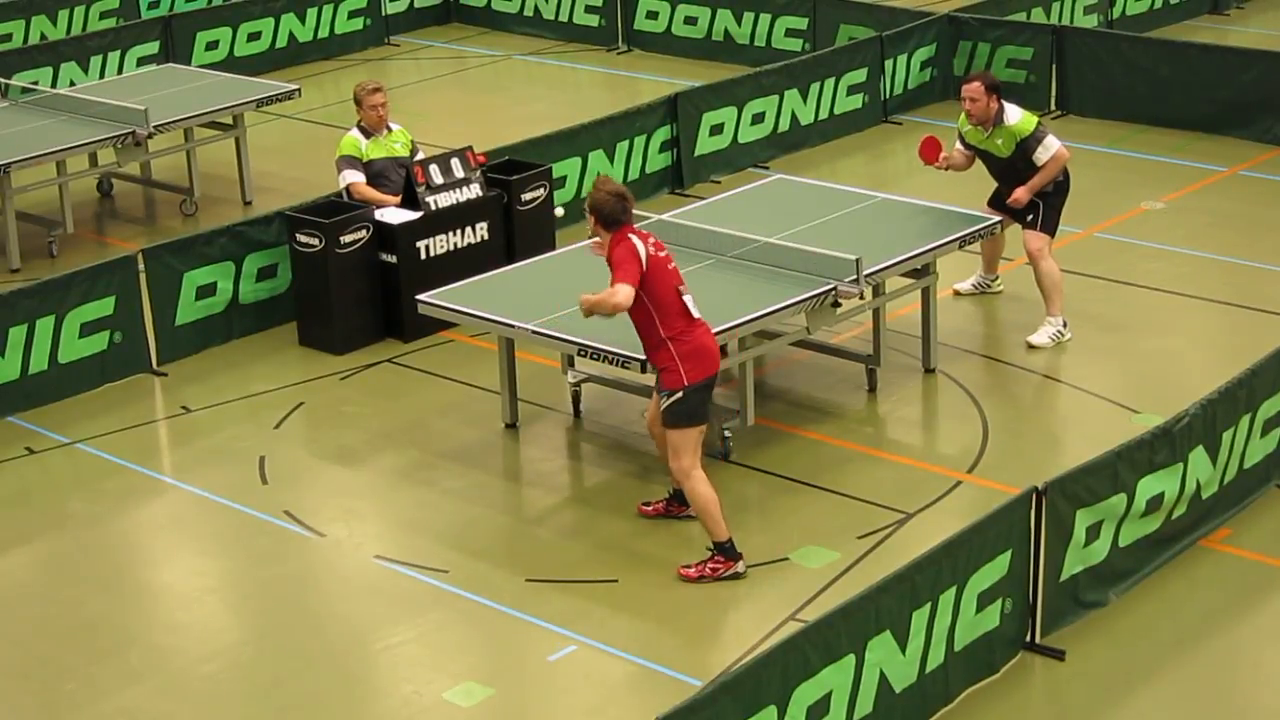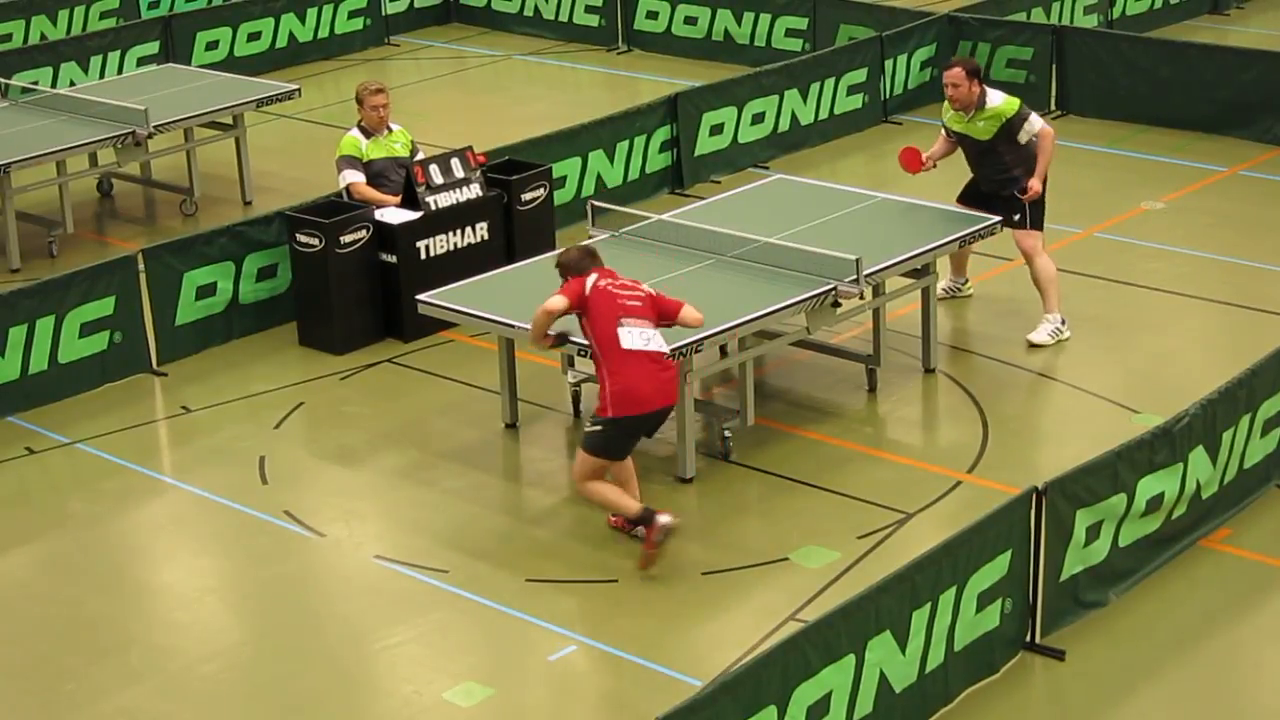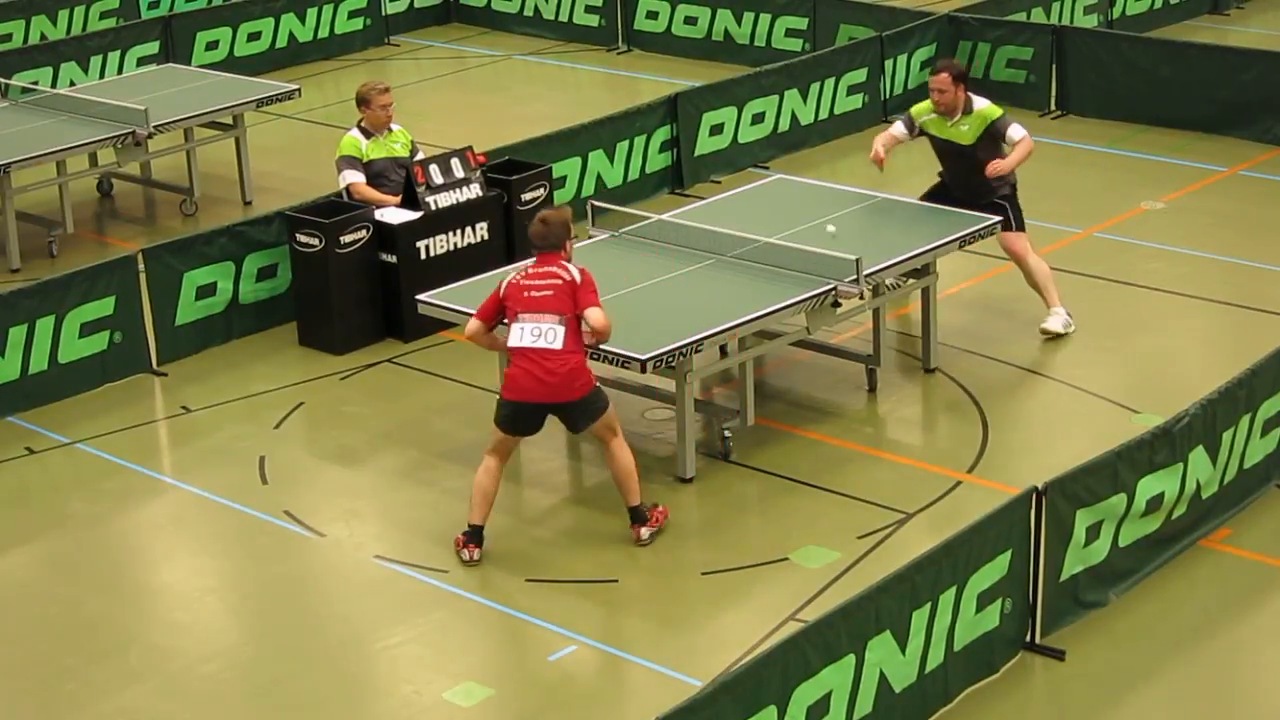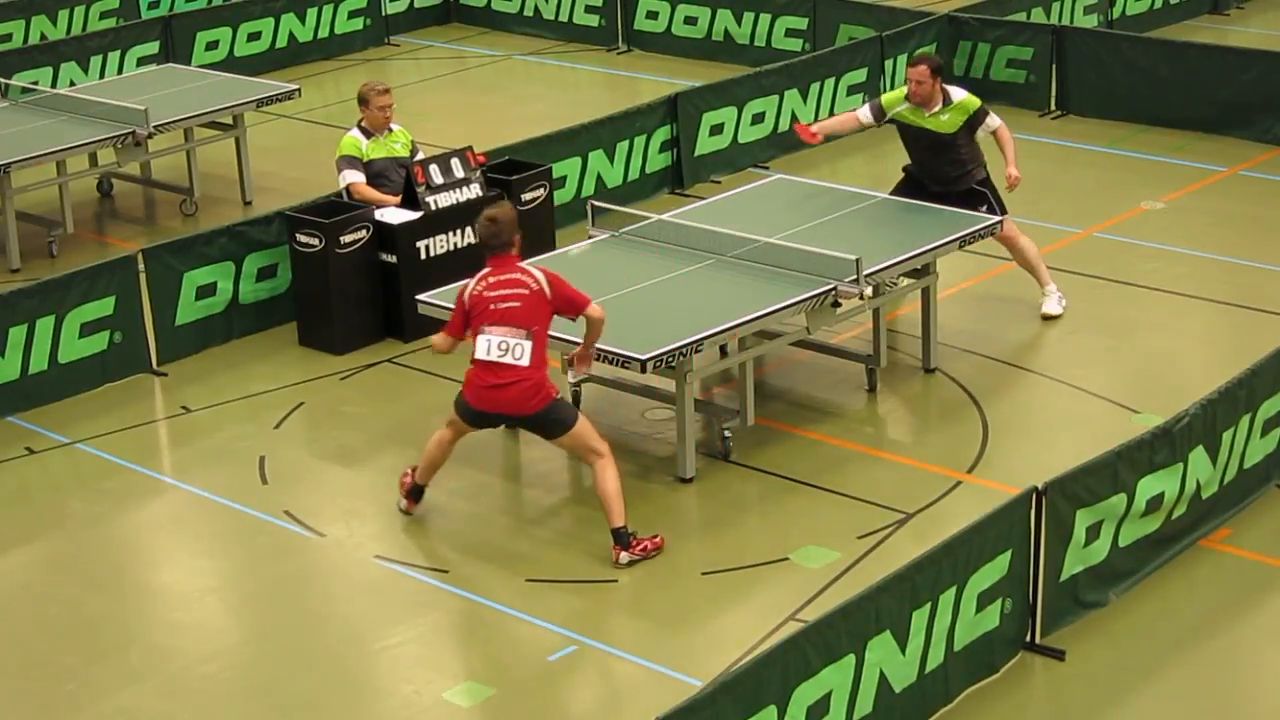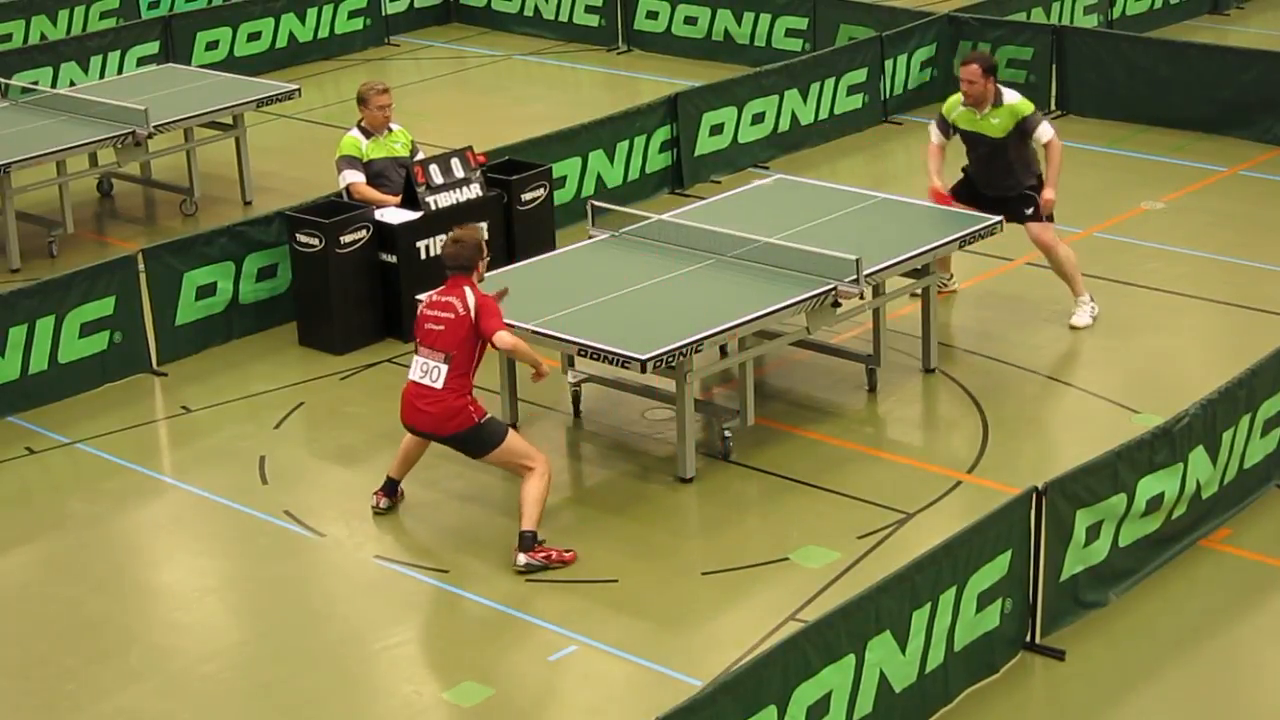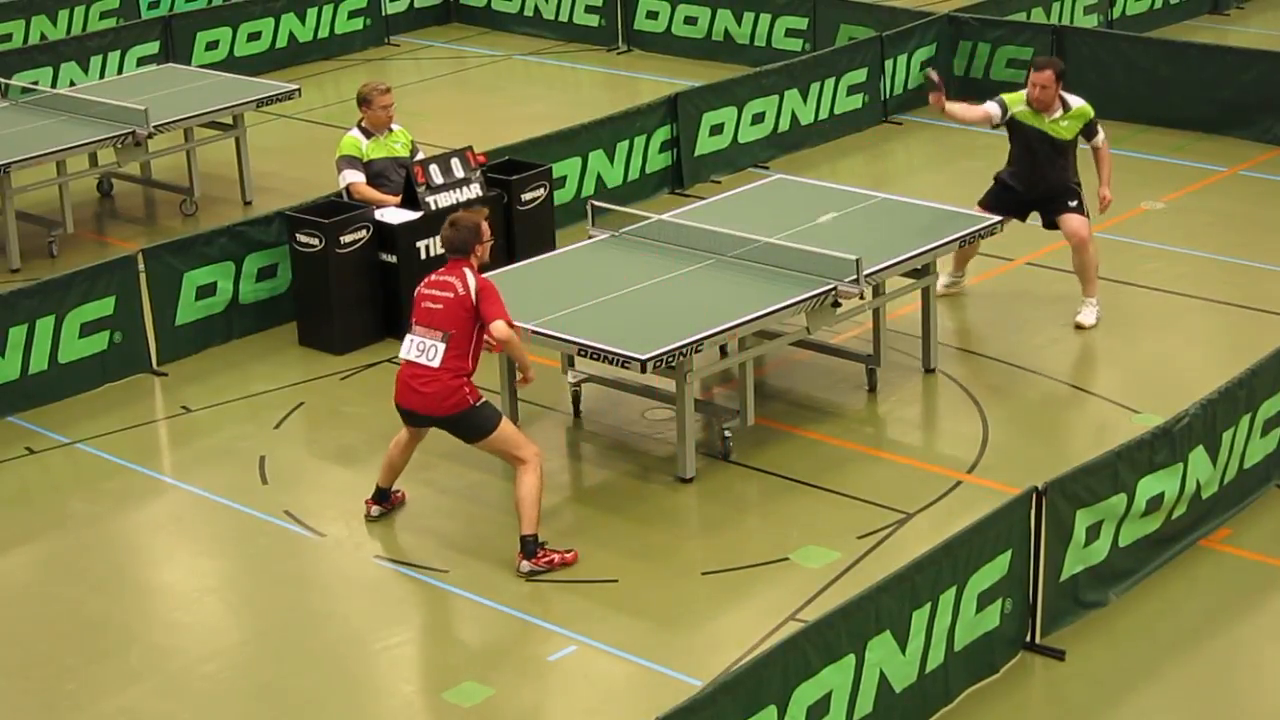
dt=0.4s
person 1, frame 1
left shoulder: (626, 250)
right shoulder: (641, 239)
left elbow: (620, 300)
left wrist: (590, 302)
left hip: (685, 364)
right hip: (694, 351)
left knee: (685, 466)
right knee: (656, 424)
left ankle: (727, 556)
right ankle: (681, 501)
person 1, frame 2
left shoulder: (585, 285)
right shoulder: (642, 291)
left elbow: (552, 308)
right elbow: (695, 319)
left wrist: (536, 334)
left hip: (627, 398)
right hip: (666, 391)
left knee: (584, 480)
right knee: (612, 444)
left ankle: (651, 519)
right ankle: (637, 519)
person 1, frame 3
left shoulder: (511, 281)
right shoulder: (576, 275)
left elbow: (472, 331)
right elbow: (599, 324)
right wrist: (590, 340)
left hip: (519, 388)
right hip: (571, 384)
left knee: (496, 455)
right knee: (612, 436)
left ankle: (473, 540)
right ankle: (642, 520)
person 1, frame 4
left shoulder: (471, 288)
right shoulder: (542, 278)
left elbow: (444, 344)
right elbow: (596, 314)
left wrist: (435, 339)
right wrist: (587, 350)
left hip: (482, 392)
right hip: (532, 395)
left knee: (451, 429)
right knee: (599, 454)
left ankle: (413, 494)
right ankle: (624, 542)
person 1, frame 5
left shoulder: (428, 301)
right shoulder: (478, 302)
right elbow: (505, 342)
right wrist: (539, 363)
left hip: (412, 409)
right hip: (454, 417)
right knee: (537, 466)
left ankle: (387, 492)
right ankle: (529, 547)
person 1, frame 6
left shoulder: (426, 283)
right shoulder: (478, 285)
right elbow: (502, 333)
right wrist: (526, 367)
left hip: (406, 390)
right hip: (450, 397)
left knee: (412, 433)
right knee: (528, 458)
left ankle: (380, 499)
right ankle: (531, 552)
person 2, frame 1
left shoulder: (1019, 125)
right shoulder: (967, 123)
left elbow: (1060, 156)
right elbow: (965, 158)
left wrist: (1029, 190)
right wrist: (949, 160)
left hip: (1046, 186)
right hip: (1012, 184)
left knee: (1036, 248)
left ankle: (1056, 323)
right ankle: (989, 278)
person 2, frame 2
left shoulder: (1002, 107)
right shoulder: (950, 110)
left elbow: (1046, 133)
right elbow: (948, 140)
left wrist: (1038, 178)
right wrist: (932, 155)
left hip: (1021, 183)
right hip: (985, 181)
left knee: (1030, 247)
left ankle: (1054, 320)
right ankle: (958, 282)
person 2, frame 3
left shoulder: (985, 113)
right shoulder: (924, 112)
left elbow: (1026, 142)
right elbow: (889, 135)
left wrist: (1008, 164)
right wrist: (879, 148)
left hip: (995, 191)
right hip: (954, 187)
left knee: (1018, 250)
left ankle: (1058, 312)
person 2, frame 4
left shoulder: (963, 103)
right shoulder: (895, 102)
left elbow: (998, 128)
right elbow: (855, 118)
left wrist: (1011, 165)
right wrist: (818, 129)
left hip: (968, 180)
right hip: (923, 179)
left knee: (1009, 234)
left ankle: (1050, 291)
person 2, frame 5
left shoulder: (1015, 107)
right shoulder: (954, 106)
left elbow: (1052, 142)
right elbow: (936, 142)
left wrist: (1049, 187)
right wrist: (934, 178)
left hip: (1021, 184)
right hip: (978, 181)
left knee: (1046, 240)
left ankle: (1084, 301)
right ankle: (943, 279)
person 2, frame 6
left shoulder: (1080, 110)
right shoulder: (1013, 104)
left elbow: (1100, 144)
right elbow: (977, 113)
left wrist: (1104, 185)
right wrist: (945, 106)
left hip: (1060, 188)
right hip: (1014, 183)
left knee: (1080, 235)
left ankle: (1089, 301)
right ankle: (956, 277)
